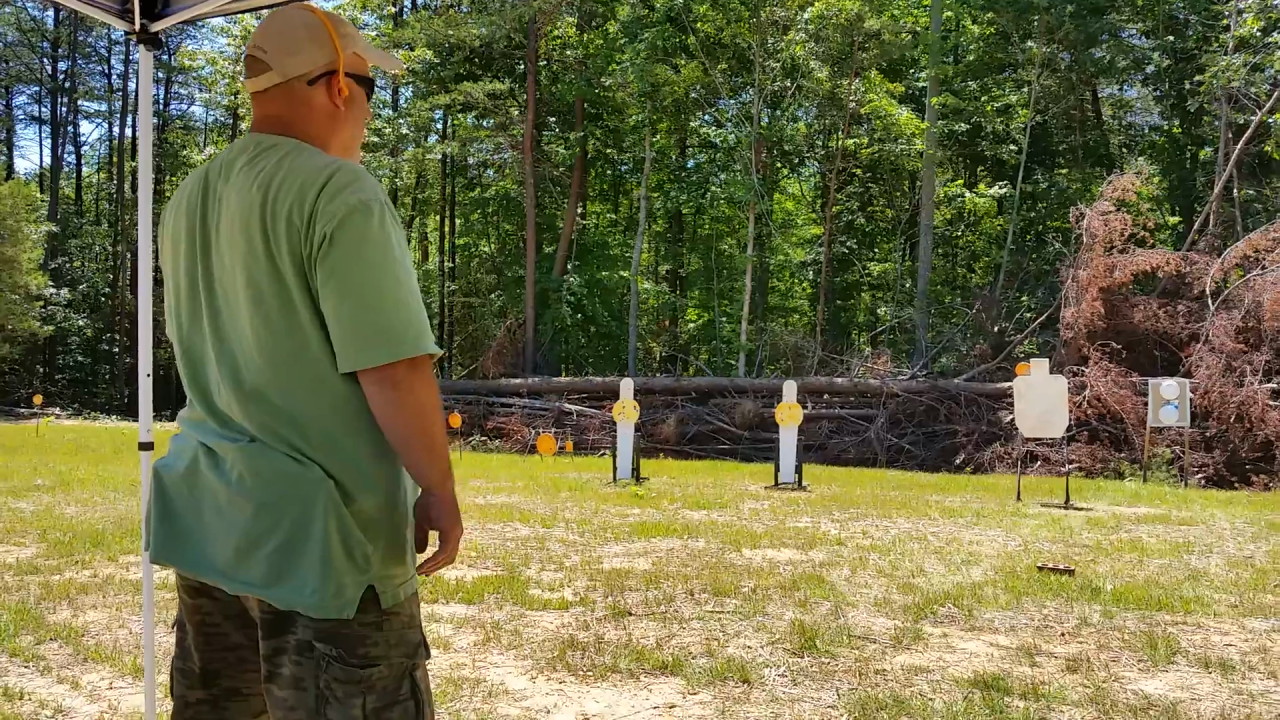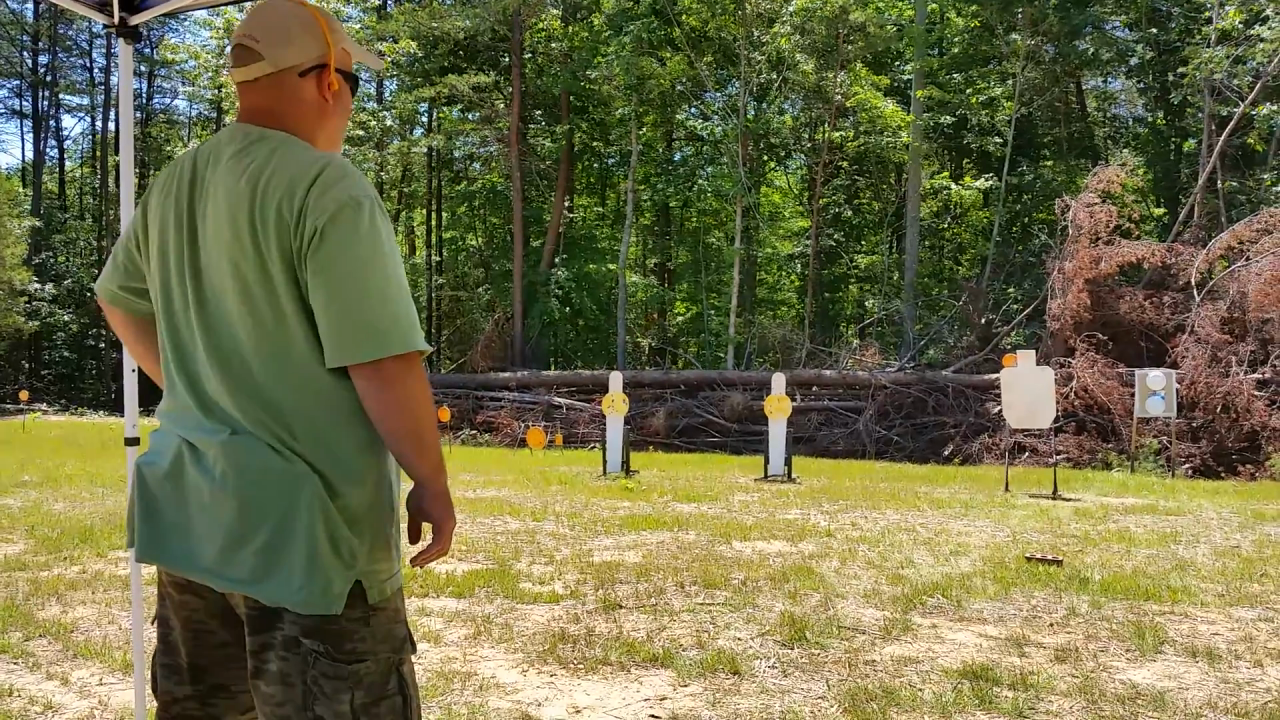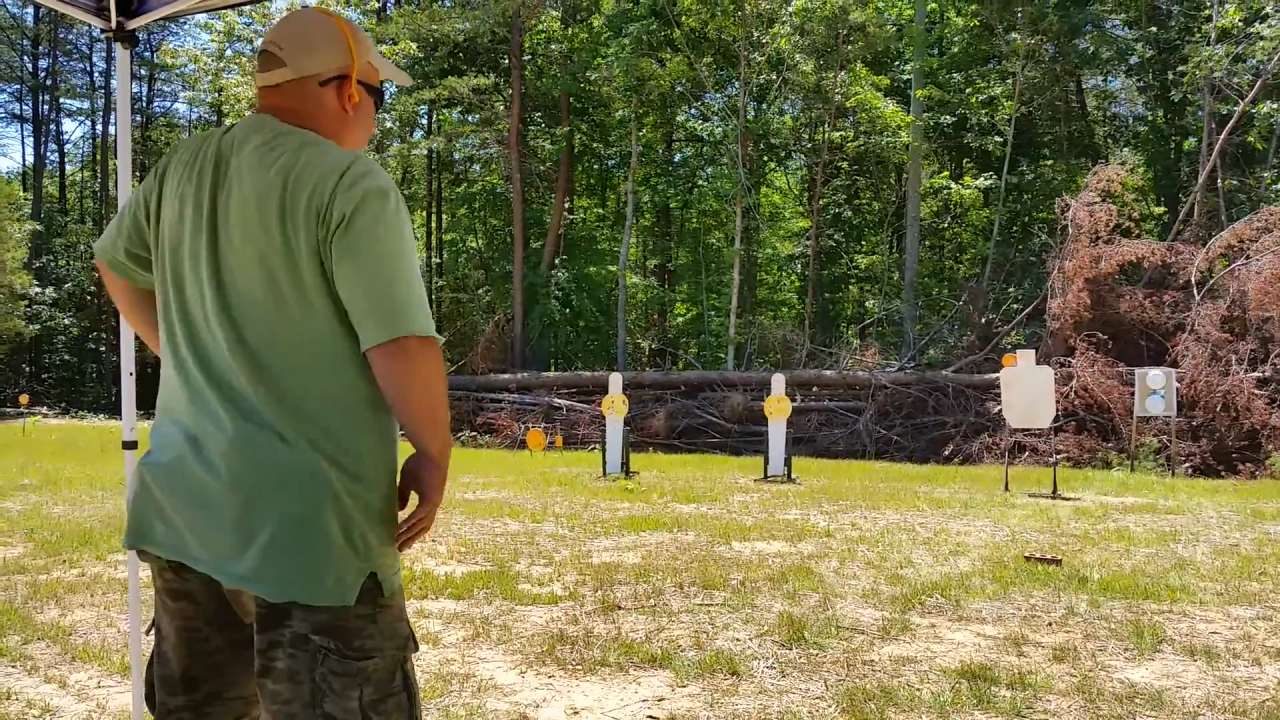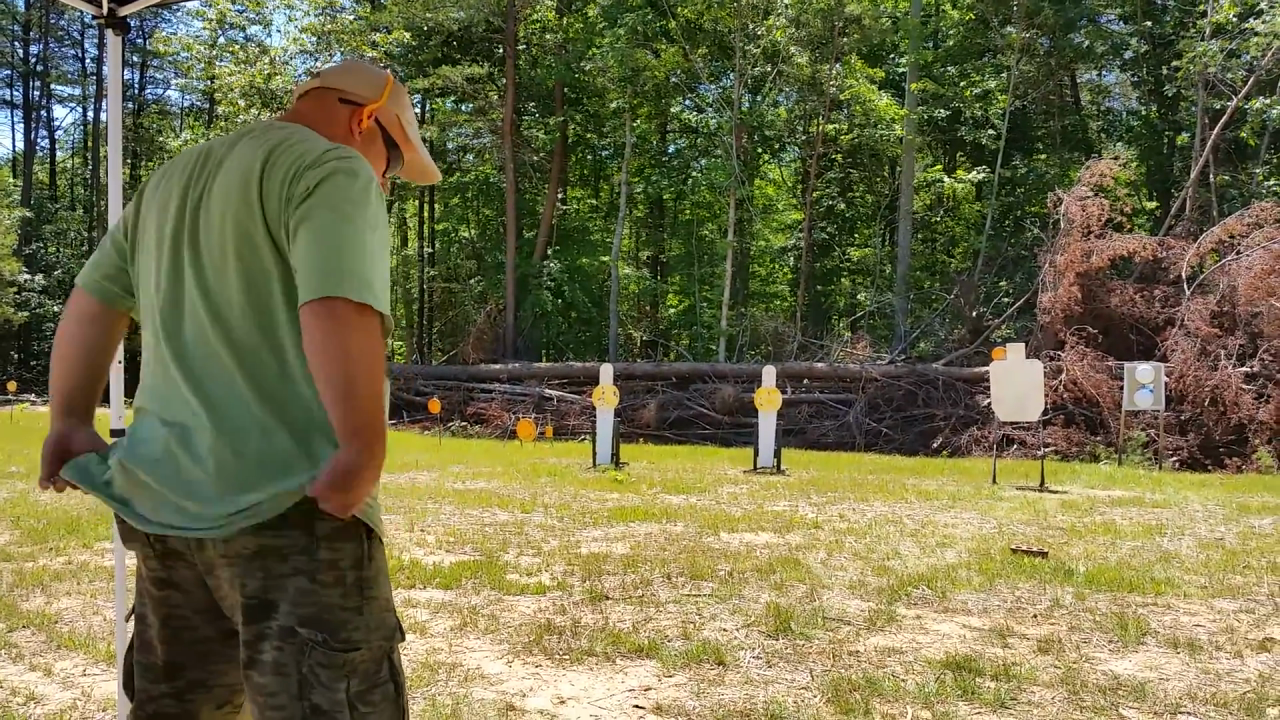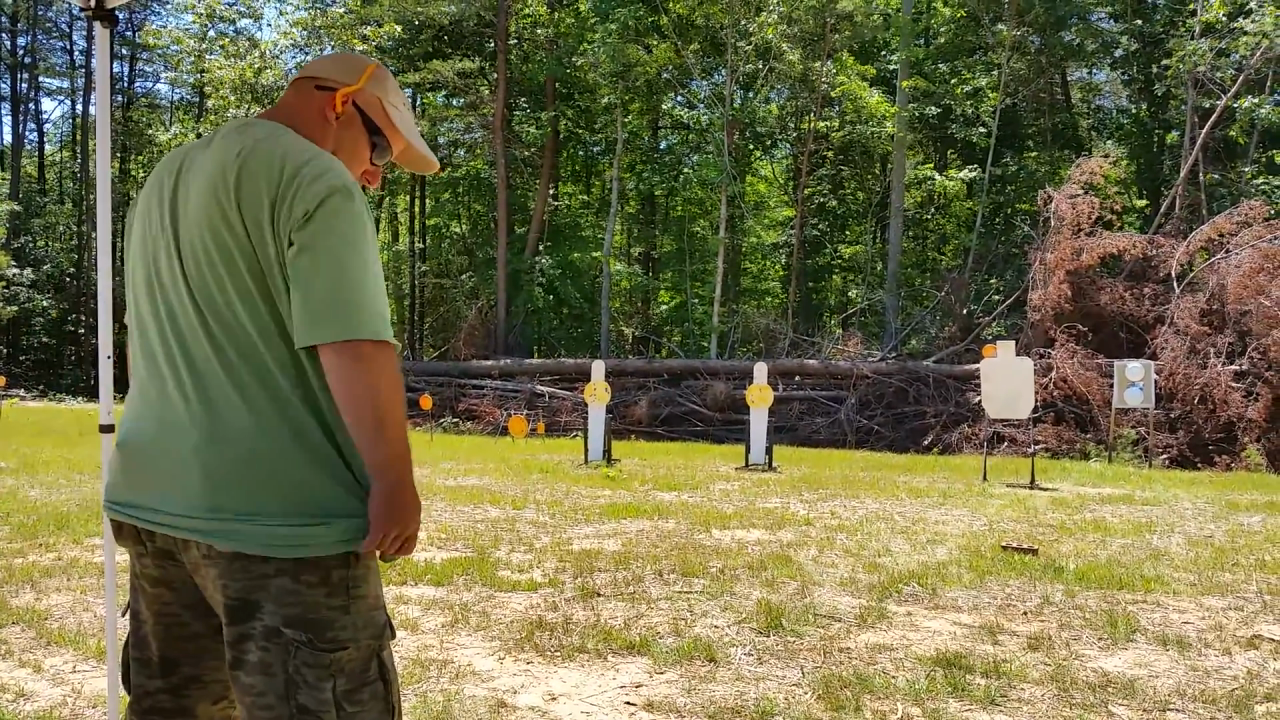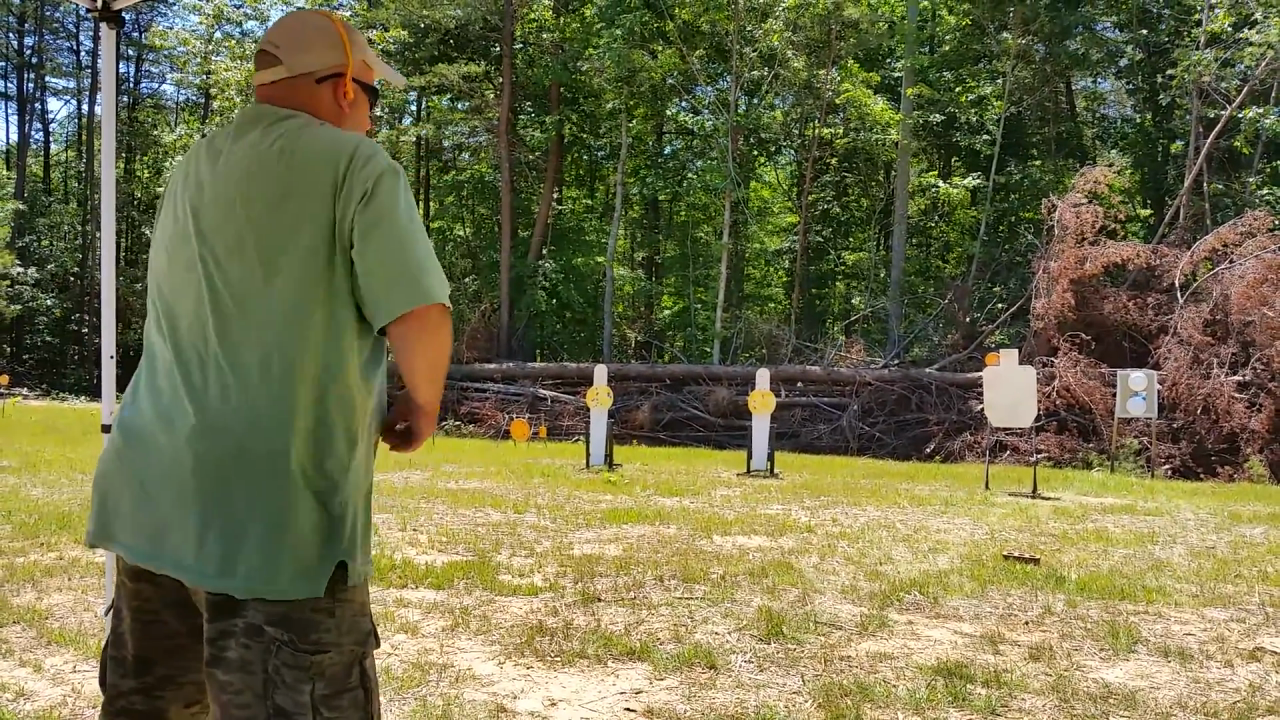
dt=0.7s
person 1, frame 1
left shoulder: (190, 197)
right shoulder: (340, 193)
right elbow: (394, 367)
right wrist: (439, 491)
left hip: (207, 517)
right hip: (320, 531)
person 1, frame 2
left shoulder: (172, 186)
right shoulder: (327, 187)
left elbow: (121, 298)
right elbow: (383, 361)
right wrist: (432, 483)
left hip: (190, 513)
right hip: (304, 526)
person 1, frame 3
left shoulder: (182, 168)
right shoulder: (350, 183)
left elbow: (118, 264)
right elbow: (402, 343)
right wrist: (433, 453)
left hip: (182, 505)
right hip: (307, 519)
person 1, frame 4
left shoulder: (176, 175)
right shoulder: (332, 171)
left elbow: (94, 302)
right elbow: (339, 312)
left wrist: (70, 421)
right wrist: (361, 451)
left hip: (165, 492)
right hip: (280, 502)
person 1, frame 5
left shoulder: (168, 175)
right shoulder: (313, 182)
right elbow: (355, 348)
right wrist: (394, 483)
left hip: (155, 495)
right hip: (274, 508)
person 1, frame 6
left shoulder: (195, 165)
right shoulder: (354, 167)
right elbow: (420, 314)
right wrist: (423, 400)
left hip: (152, 486)
right hip: (271, 500)
